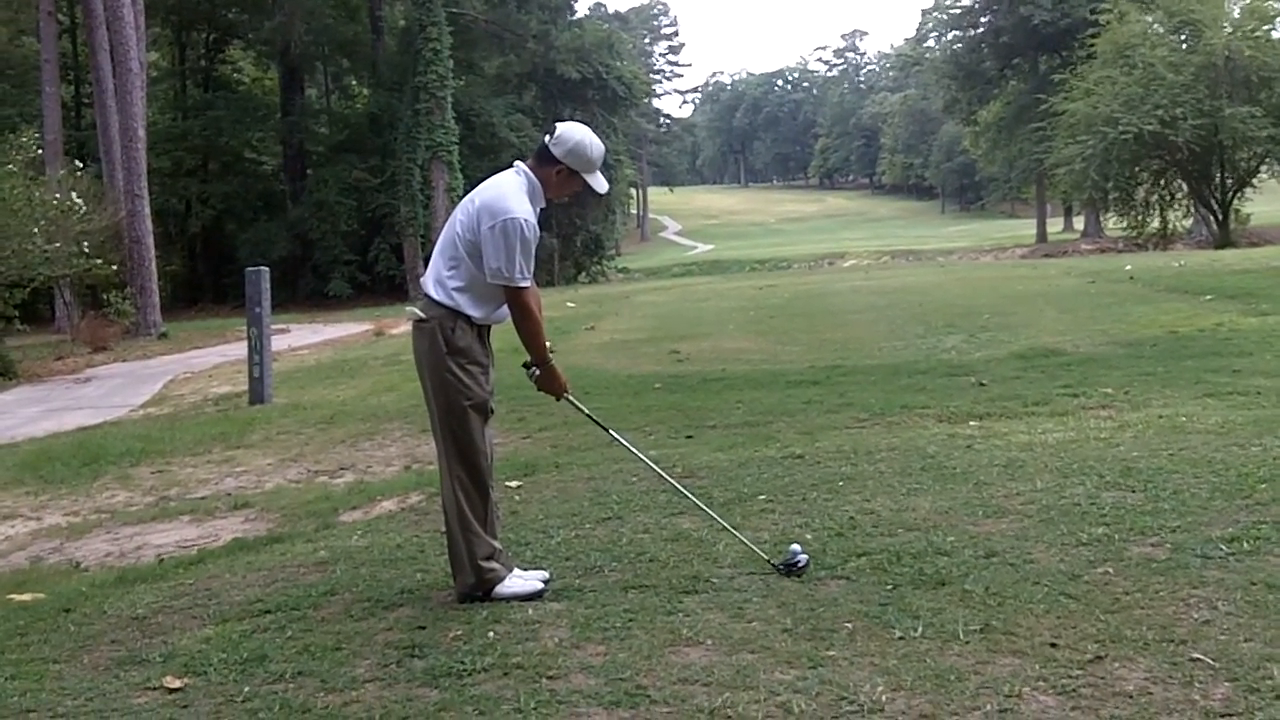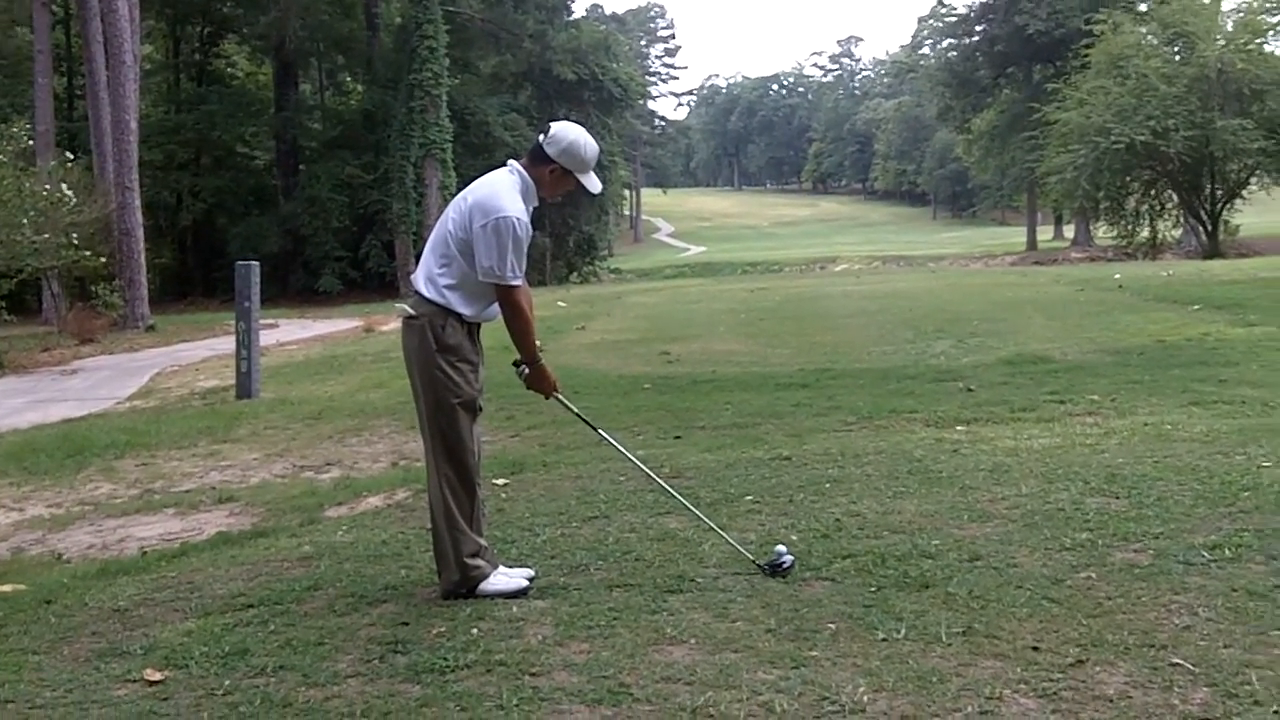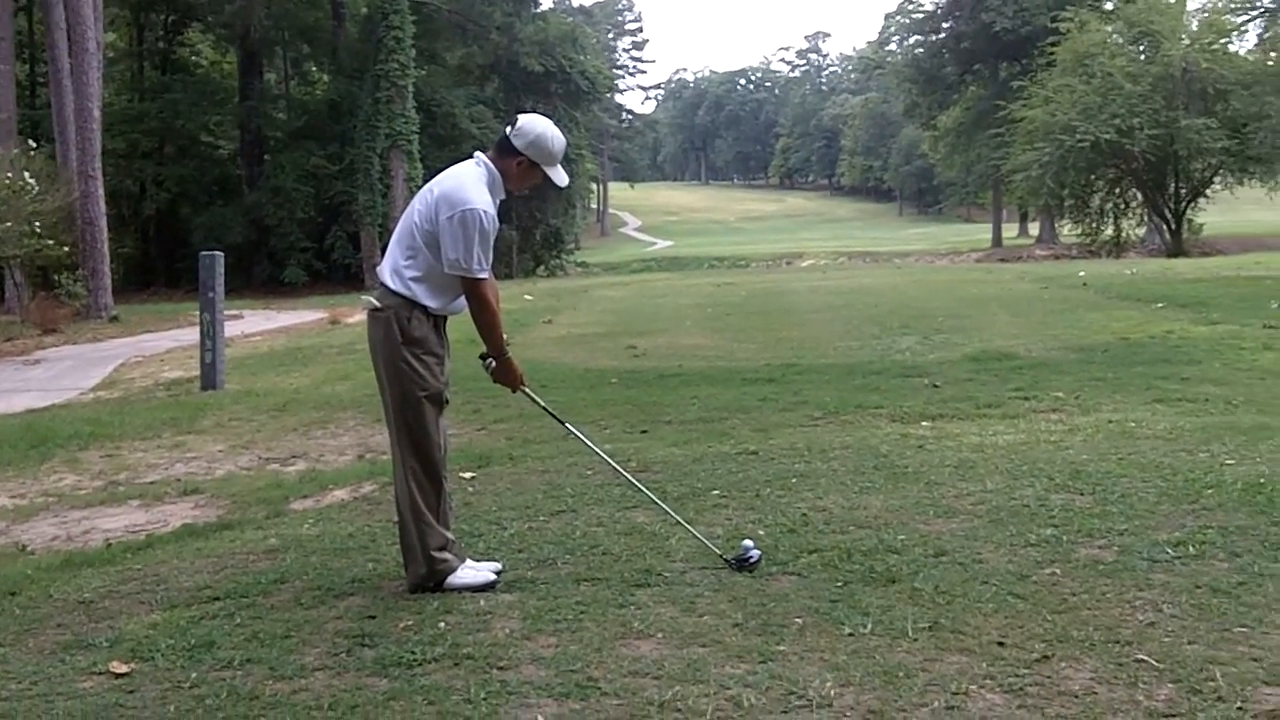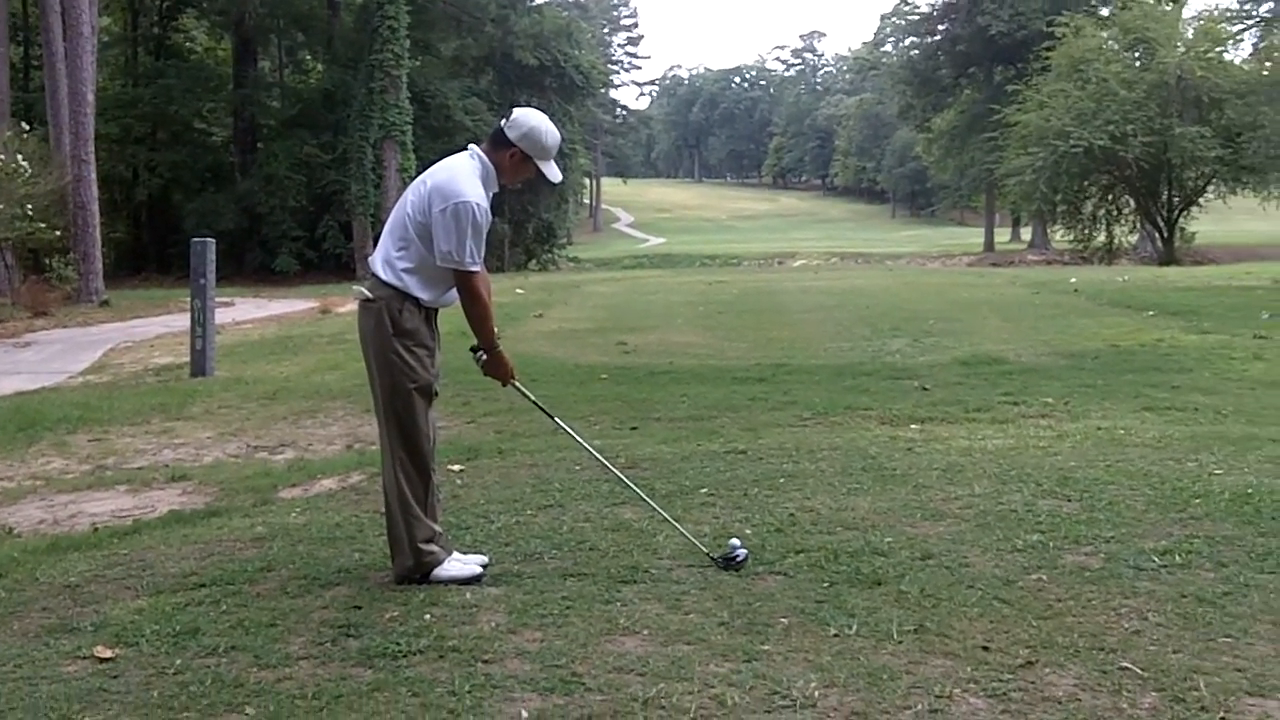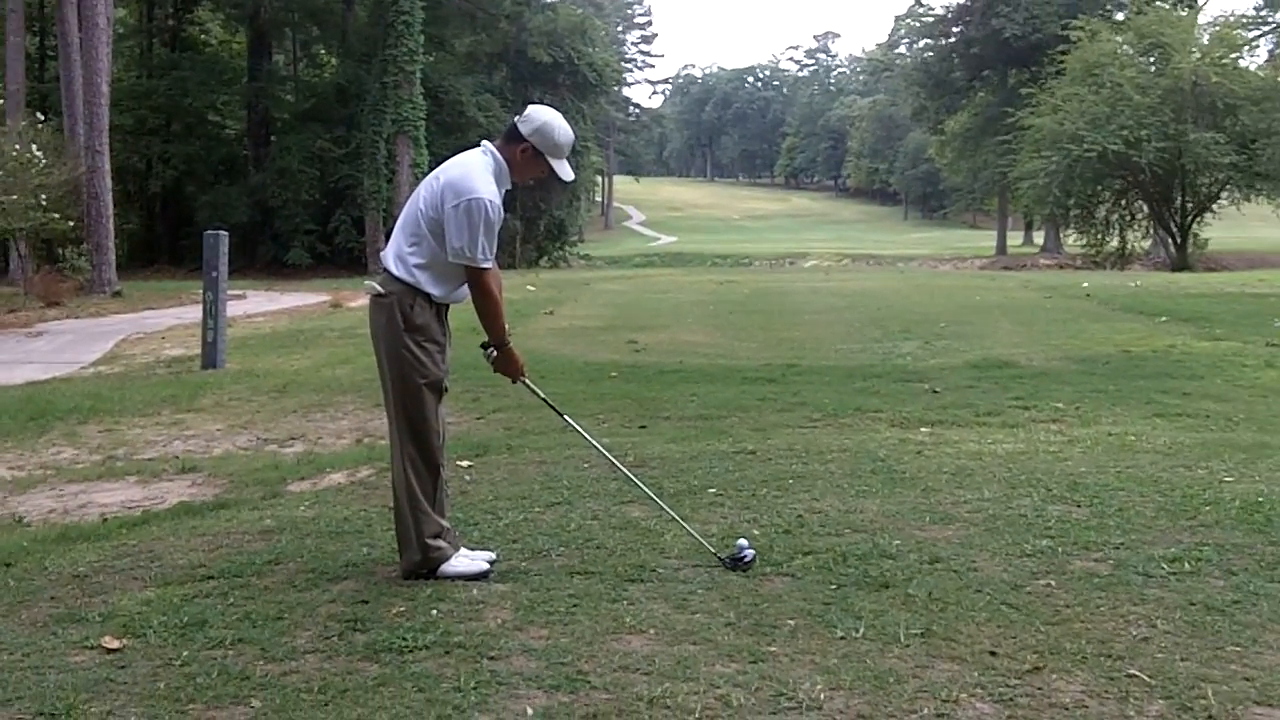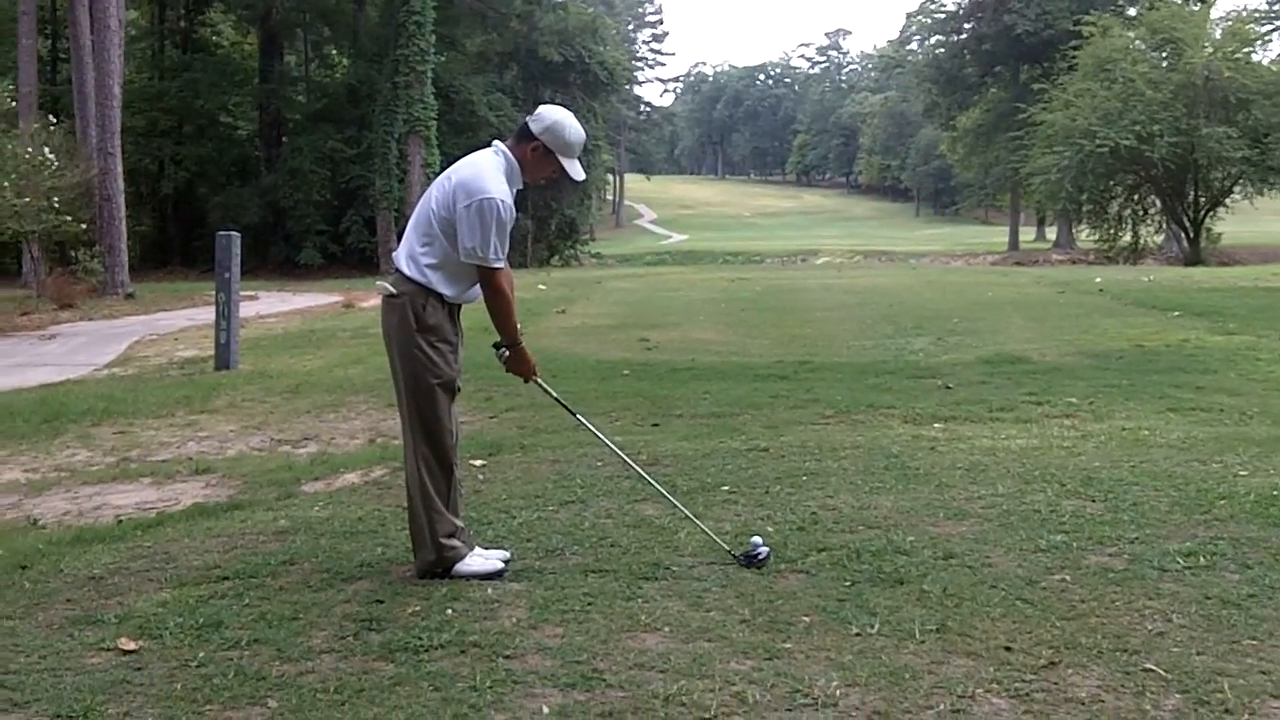
dt=0.1s
person 1, frame 1
left shoulder: (513, 187)
right shoulder: (513, 213)
left elbow: (525, 286)
right elbow: (519, 300)
left wrist: (542, 352)
right wrist: (546, 366)
left hip: (462, 327)
right hip: (451, 331)
left knee: (475, 455)
right knee: (467, 457)
left ankle: (489, 563)
right ankle: (480, 575)
person 1, frame 2
left shoulder: (506, 186)
right shoulder: (506, 211)
left elbow: (516, 285)
right elbow: (510, 299)
left wrist: (532, 350)
right wrist: (535, 365)
left hip: (452, 325)
right hip: (440, 329)
left knee: (463, 452)
right knee: (455, 454)
left ankle: (474, 560)
right ankle: (465, 573)
person 1, frame 3
left shoulder: (472, 178)
right shoulder: (472, 203)
left elbow: (483, 279)
right elbow: (477, 291)
left wrist: (498, 344)
right wrist: (503, 358)
left hip: (418, 317)
right hip: (406, 321)
left knee: (428, 445)
right knee: (420, 447)
left ankle: (441, 553)
right ankle: (432, 565)
person 1, frame 4
left shoulder: (466, 170)
right shoulder: (465, 196)
left elbow: (474, 271)
right elbow: (469, 284)
left wrist: (489, 337)
right wrist: (493, 351)
left hip: (410, 309)
right hip: (397, 312)
left knee: (418, 437)
right knee: (410, 439)
left ankle: (428, 546)
right ankle: (418, 557)
person 1, frame 5
left shoulder: (479, 166)
right shoulder: (478, 192)
left elbow: (486, 267)
right elbow: (480, 280)
left wrist: (499, 335)
right wrist: (504, 347)
left hip: (420, 304)
right hip: (407, 307)
left knee: (426, 433)
right knee: (418, 435)
left ankle: (436, 541)
right ankle: (425, 553)
person 1, frame 6
left shoulder: (490, 166)
right shoulder: (490, 192)
left elbow: (498, 268)
right elbow: (491, 280)
left wrist: (512, 334)
right wrist: (515, 347)
left hip: (432, 304)
right hip: (419, 307)
left knee: (439, 432)
right knee: (432, 434)
left ankle: (450, 541)
right ankle: (441, 552)
